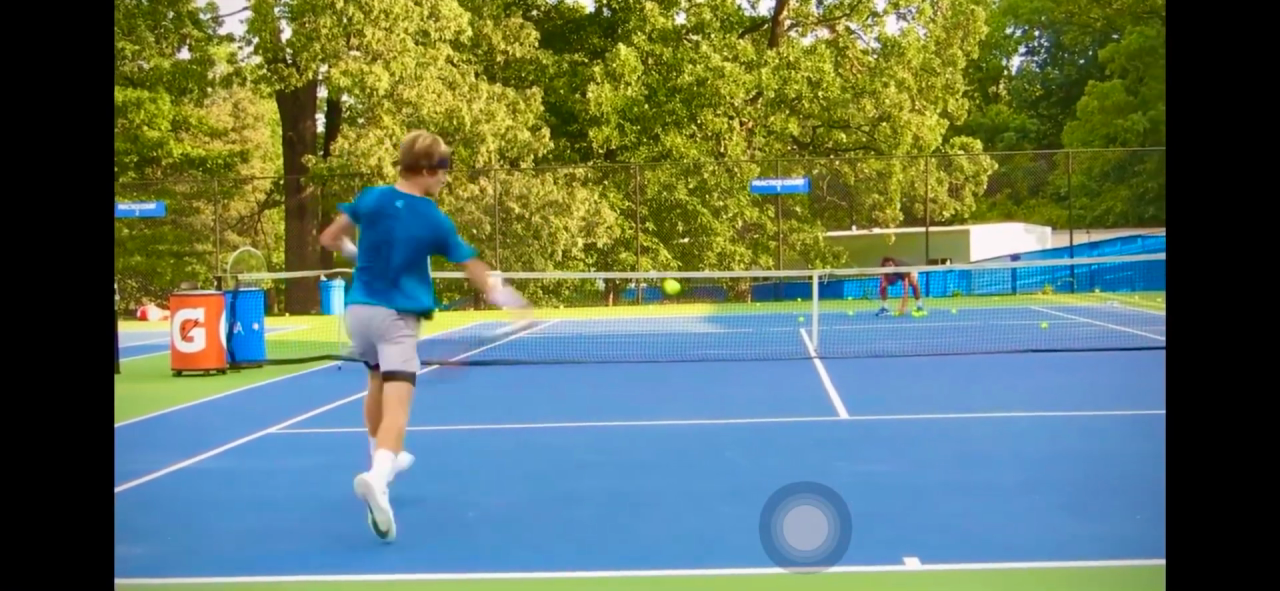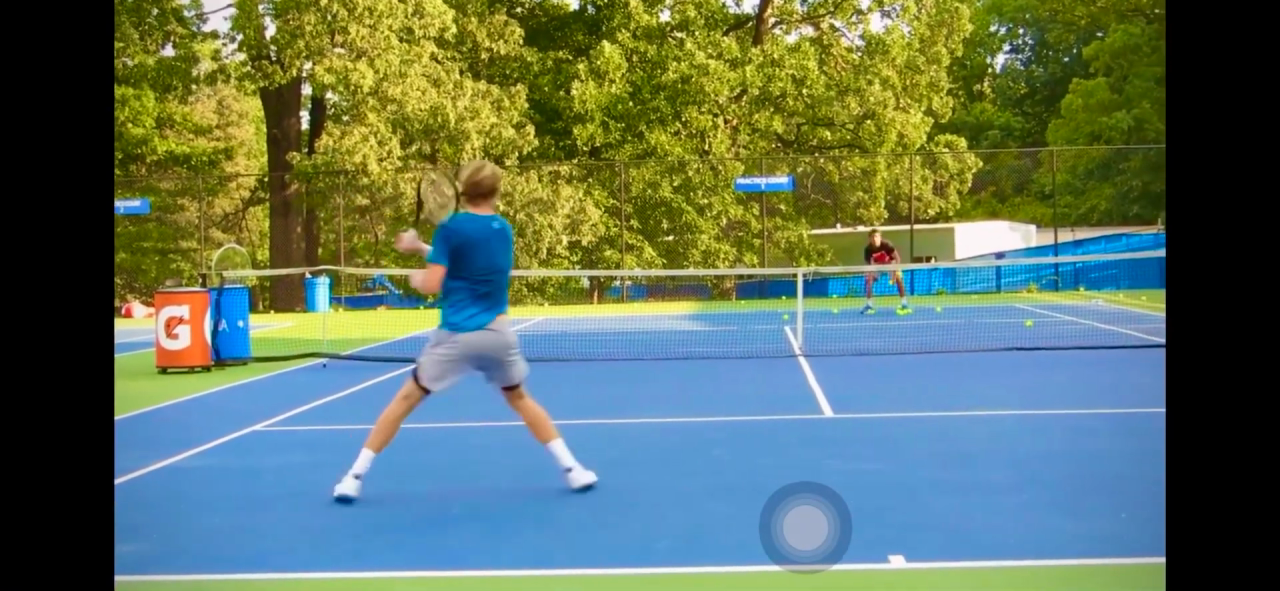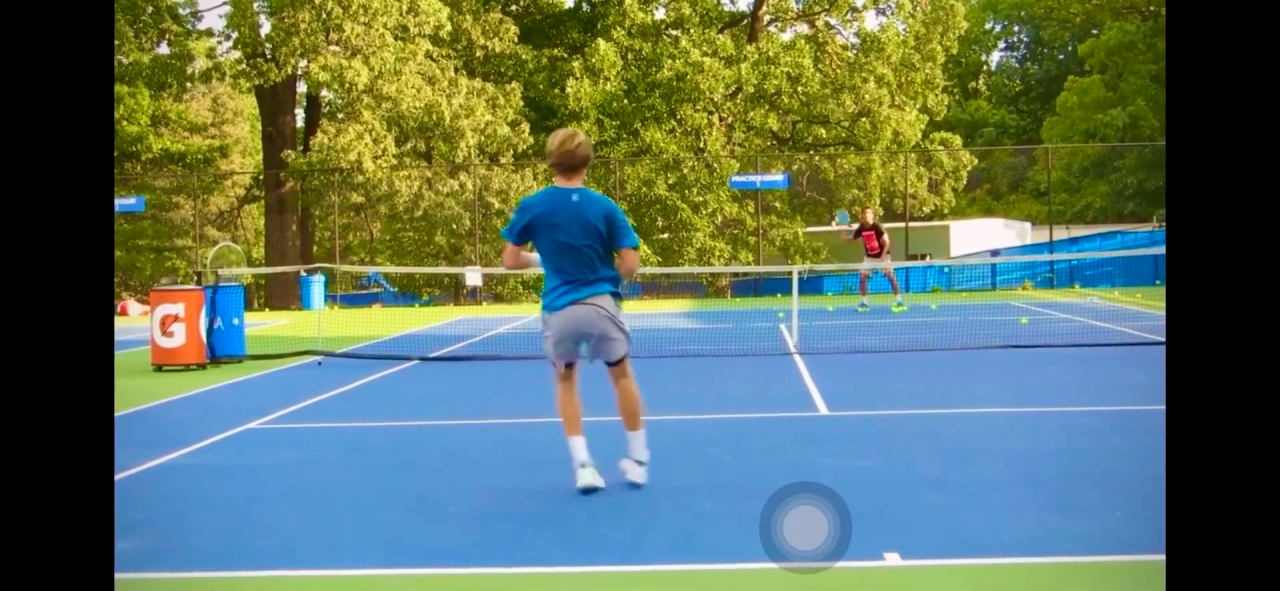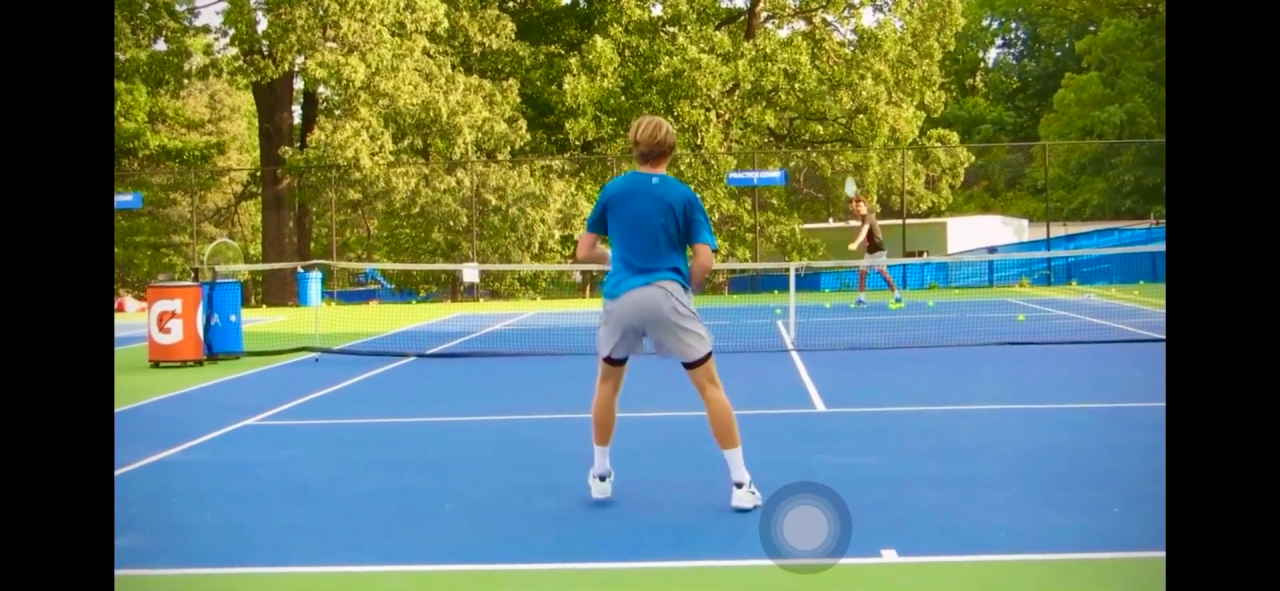
dt=0.4s
person 1, frame 1
left shoulder: (370, 198)
right shoulder: (433, 221)
left elbow: (329, 239)
right elbow: (476, 272)
left wrist: (352, 251)
right wrist: (505, 296)
left hip: (357, 312)
right hip: (393, 319)
left knee: (378, 382)
right knee: (397, 410)
left ankle: (383, 459)
right ankle: (377, 477)
person 1, frame 2
left shoulder: (451, 227)
right shoulder: (504, 229)
left elbow: (430, 284)
left wrist: (418, 277)
right wrist: (420, 246)
left hip: (457, 334)
right hip: (497, 333)
left knee: (406, 399)
right knee: (519, 398)
left ankle: (354, 477)
right ankle: (573, 469)
person 1, frame 3
left shoulder: (532, 206)
right shoulder: (605, 207)
left elbow: (510, 261)
right elbow: (630, 265)
left hip: (559, 311)
right hip: (602, 306)
left knee: (566, 381)
right knee: (622, 376)
left ankle: (583, 466)
right ankle: (637, 462)
person 1, frame 4
left shoulder: (612, 190)
right shoulder: (685, 196)
left elbow: (584, 253)
right elbow: (704, 262)
left hip: (620, 299)
right hip: (666, 295)
left knee: (608, 382)
right knee: (709, 385)
left ankle: (601, 474)
right ankle: (741, 483)
